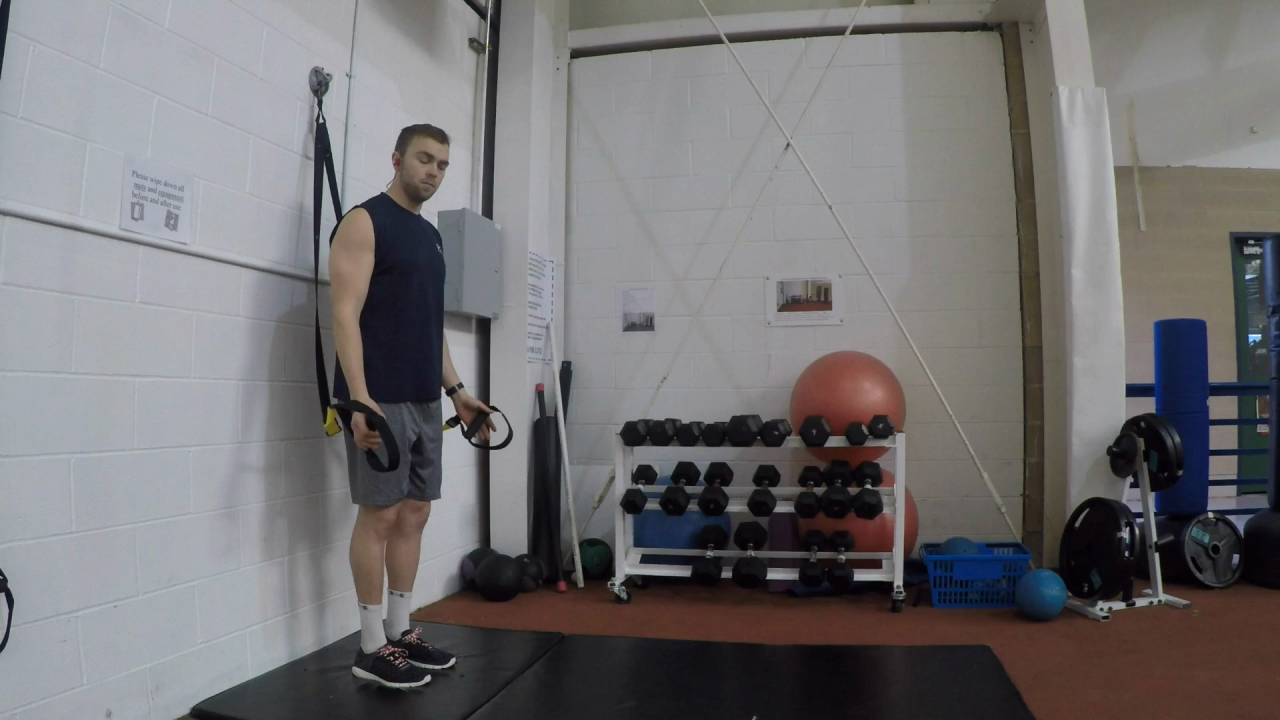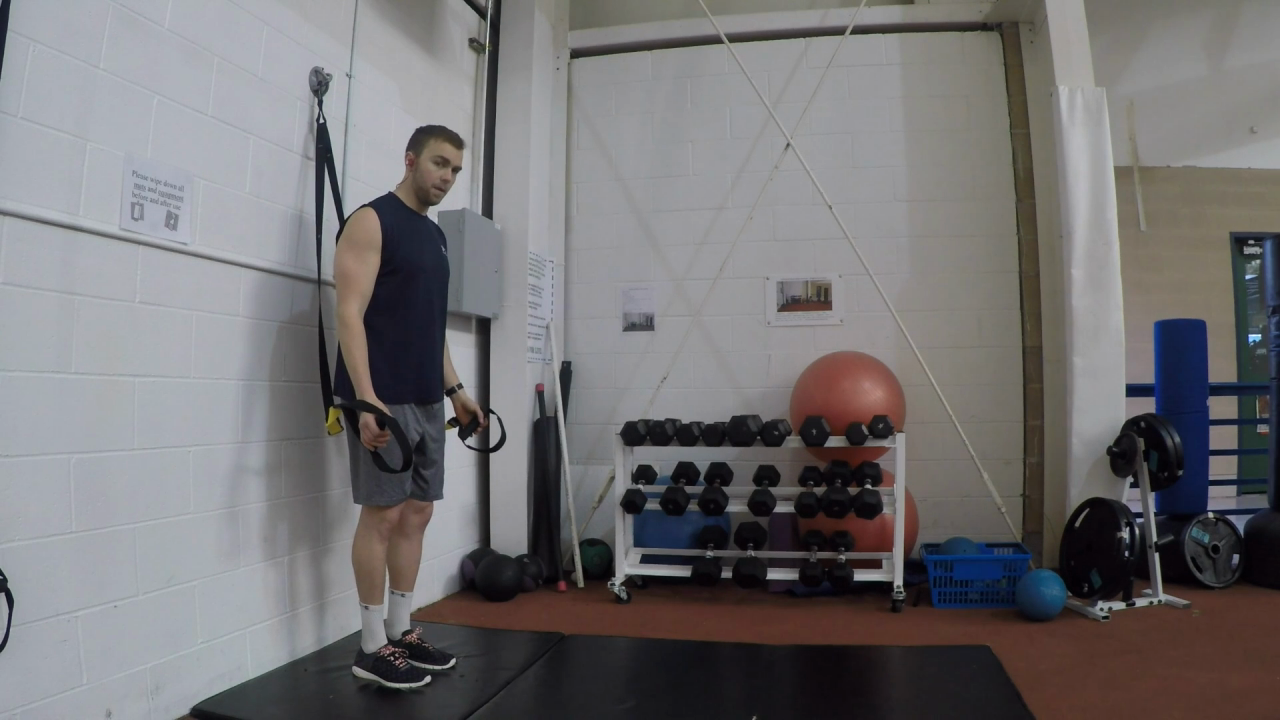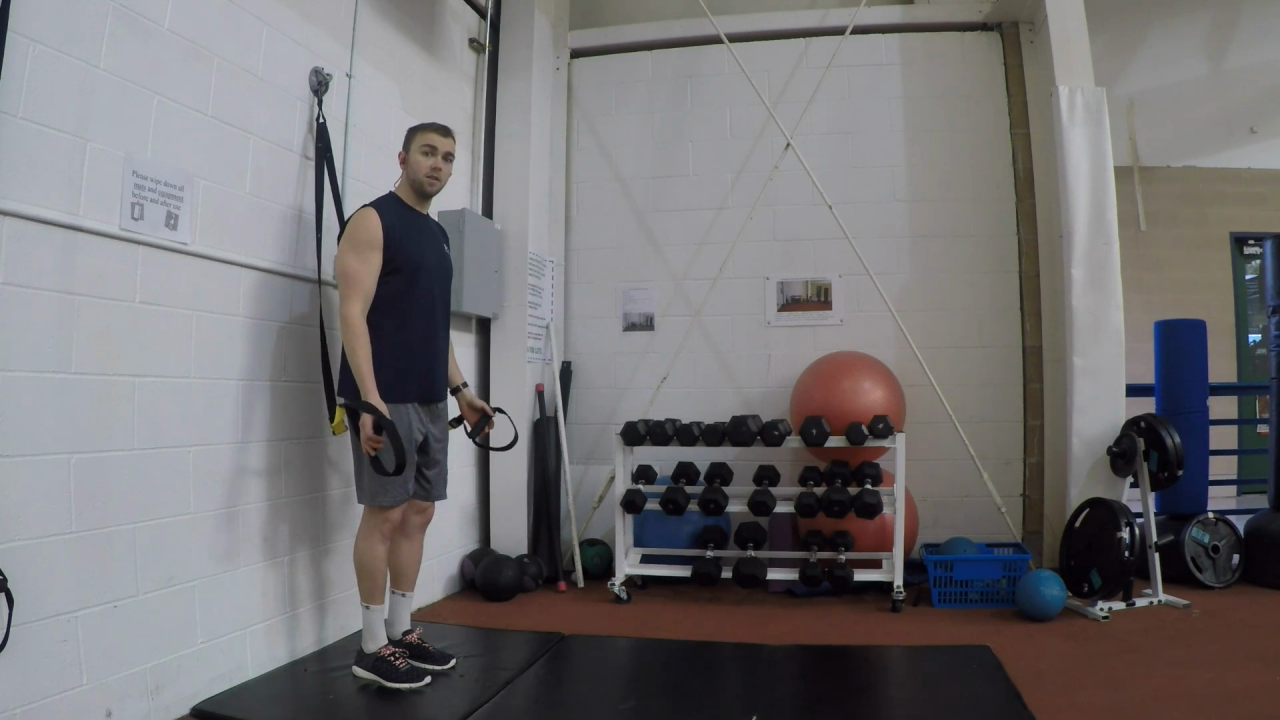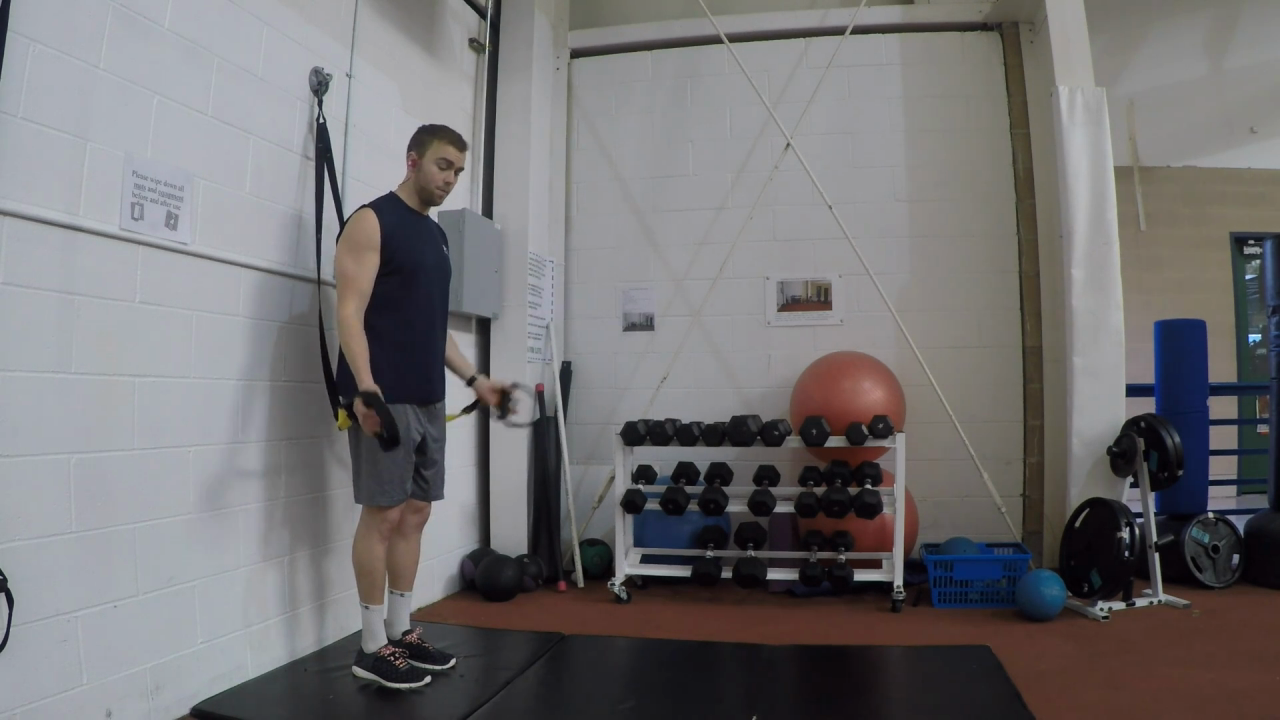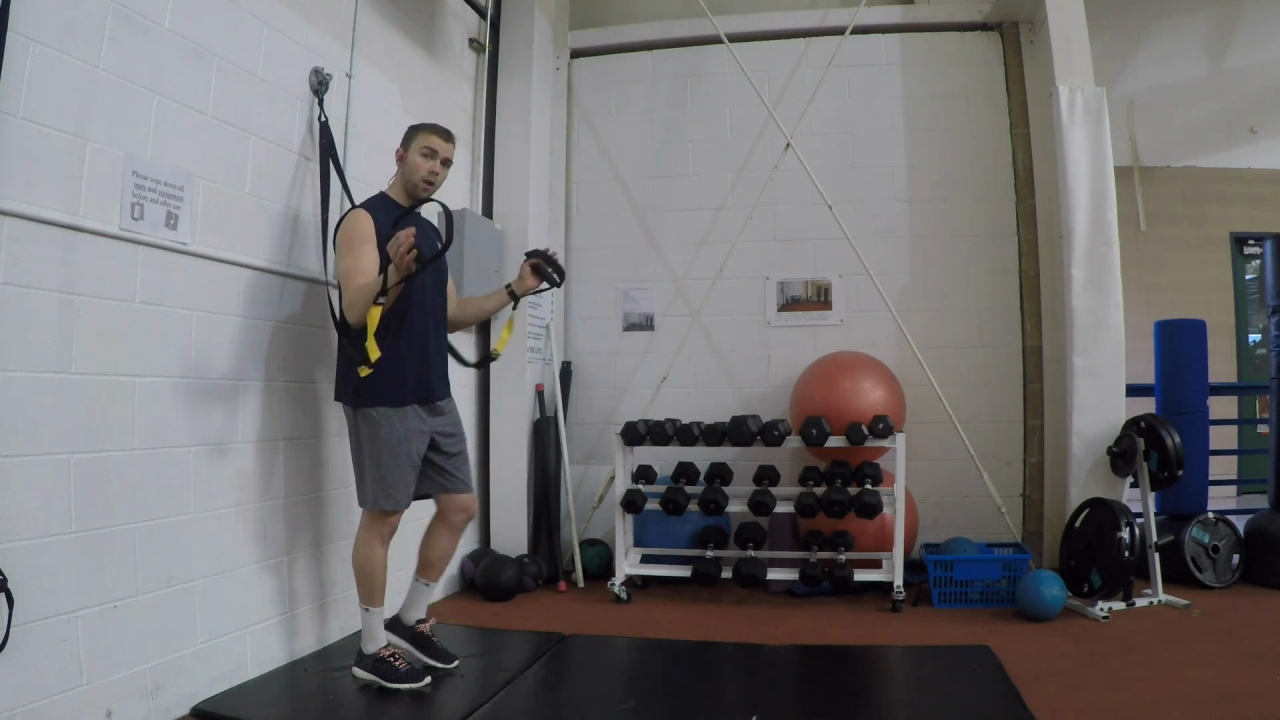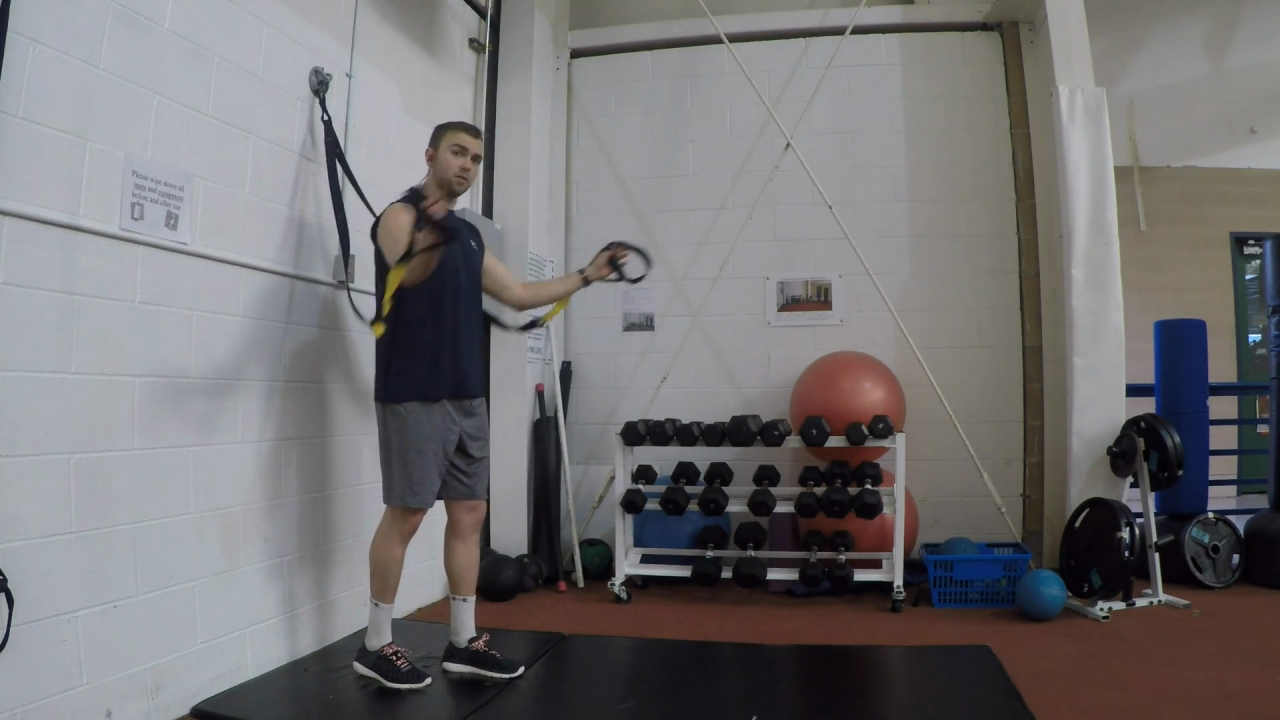
dt=0.7s
person 1, frame 1
left shoulder: (429, 234)
right shoulder: (365, 222)
right elbow: (345, 314)
left wrist: (455, 388)
right wrist: (360, 398)
left hip: (423, 400)
right hip: (380, 400)
left knee: (413, 512)
right knee: (379, 514)
left ankle: (400, 630)
right ankle: (371, 647)
person 1, frame 2
left shoulder: (434, 234)
right shoulder: (372, 221)
right elbow: (350, 313)
left wrist: (454, 388)
right wrist: (366, 398)
left hip: (427, 400)
right hip: (383, 399)
left knee: (417, 512)
right knee: (383, 514)
left ankle: (401, 630)
right ankle: (373, 646)
person 1, frame 3
left shoulder: (437, 234)
right shoulder: (373, 220)
right elbow: (353, 313)
left wrist: (460, 388)
right wrist: (370, 398)
left hip: (430, 400)
right hip: (387, 399)
left knee: (418, 513)
right knee: (384, 514)
left ankle: (401, 631)
right ankle: (372, 646)
person 1, frame 4
left shoulder: (435, 234)
right shoulder: (371, 221)
right elbow: (349, 312)
left wrist: (473, 377)
right wrist: (365, 386)
left hip: (428, 399)
right hip: (385, 398)
left knee: (415, 513)
right knee: (382, 514)
left ankle: (400, 630)
right ankle: (372, 646)
person 1, frame 5
left shoulder: (431, 233)
right shoulder: (366, 220)
right elbow: (355, 312)
left wrist: (514, 290)
right wrist: (395, 275)
left hip: (434, 396)
right hip: (382, 397)
left knee: (461, 505)
right knee: (382, 516)
left ankle: (410, 621)
right ankle: (373, 647)
person 1, frame 6
left shoulder: (469, 234)
right shoulder: (403, 214)
left elbow: (516, 294)
right elbow: (408, 274)
left wrist: (585, 276)
right wrist: (428, 241)
left hip: (467, 395)
right hip: (415, 395)
left knee: (469, 515)
right knee: (405, 514)
left ankle: (464, 640)
right ankle: (376, 645)
